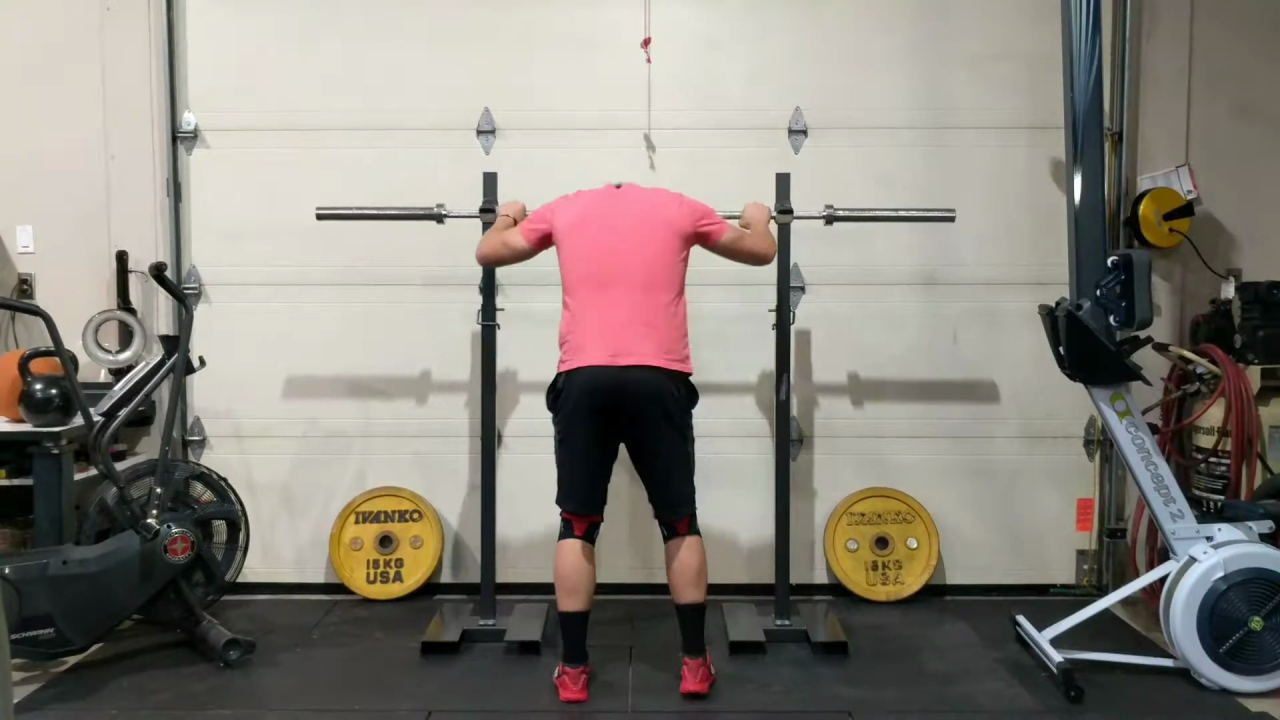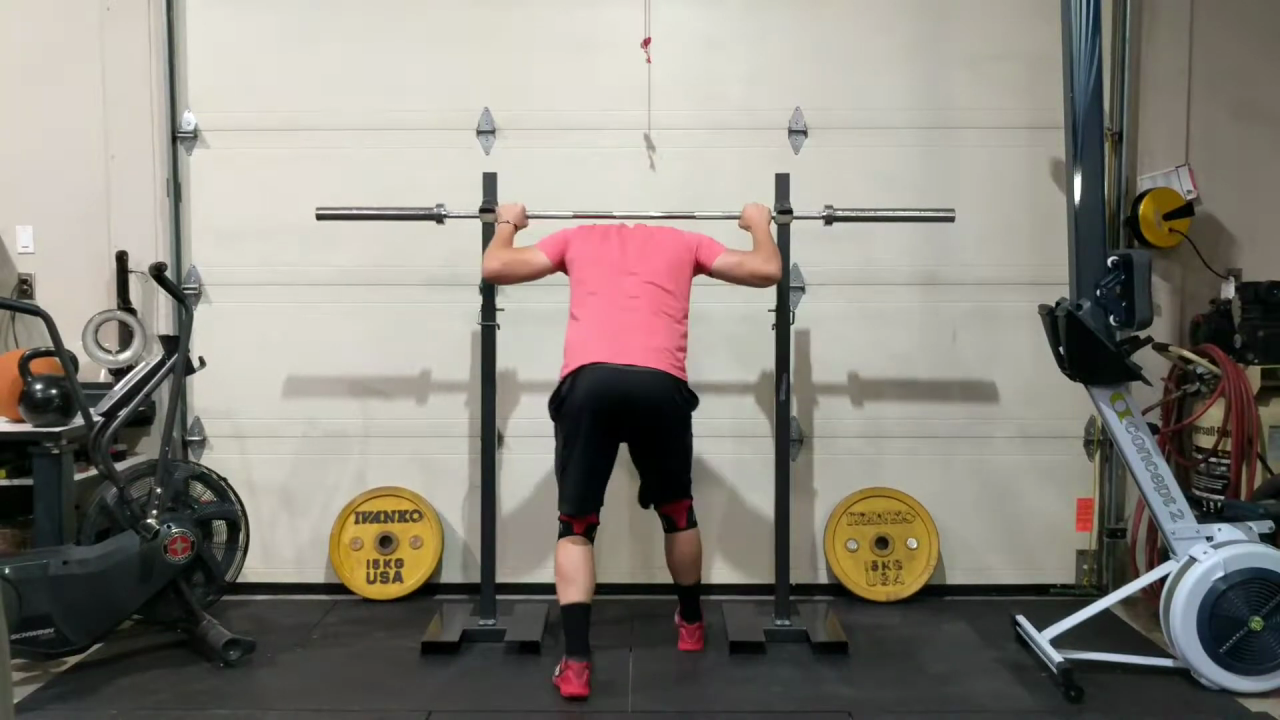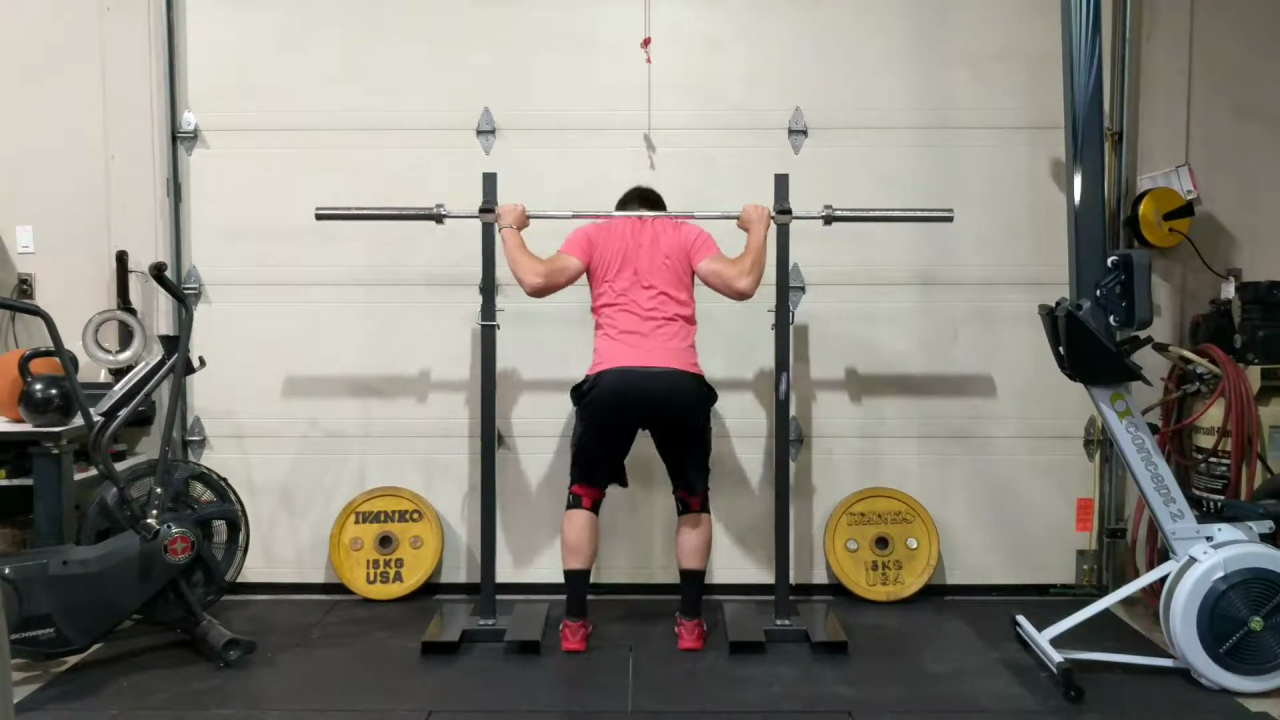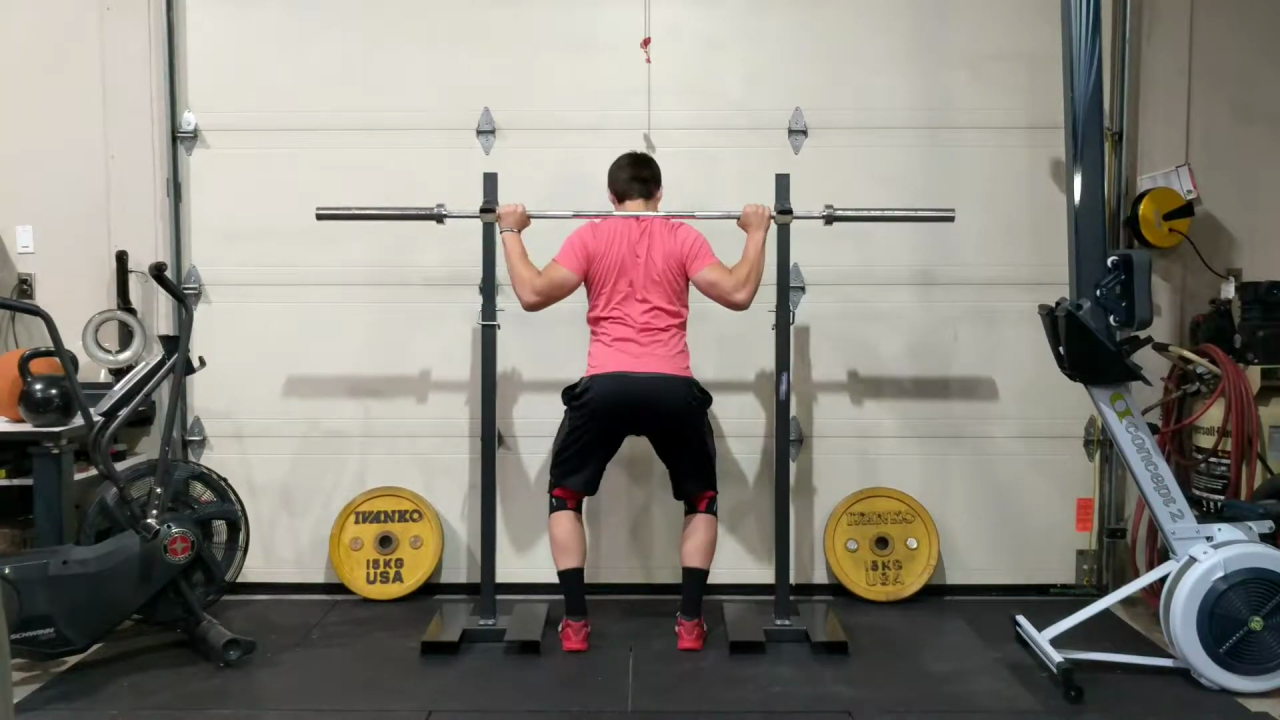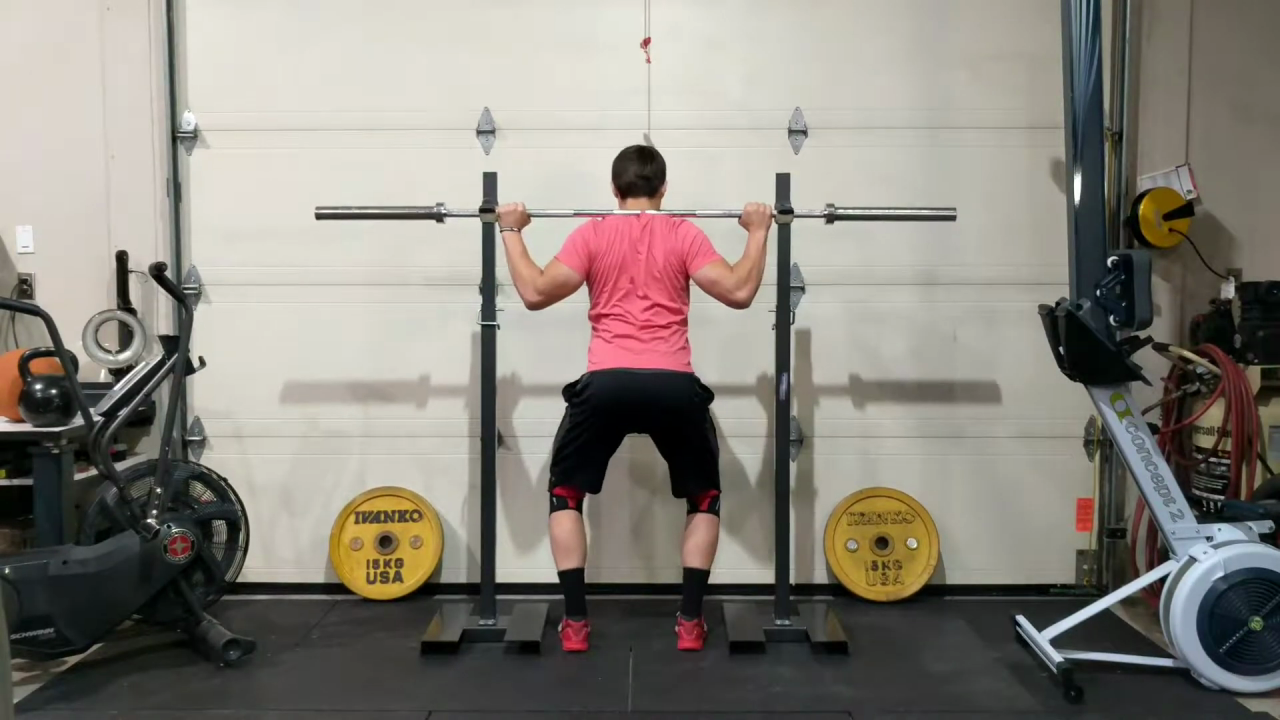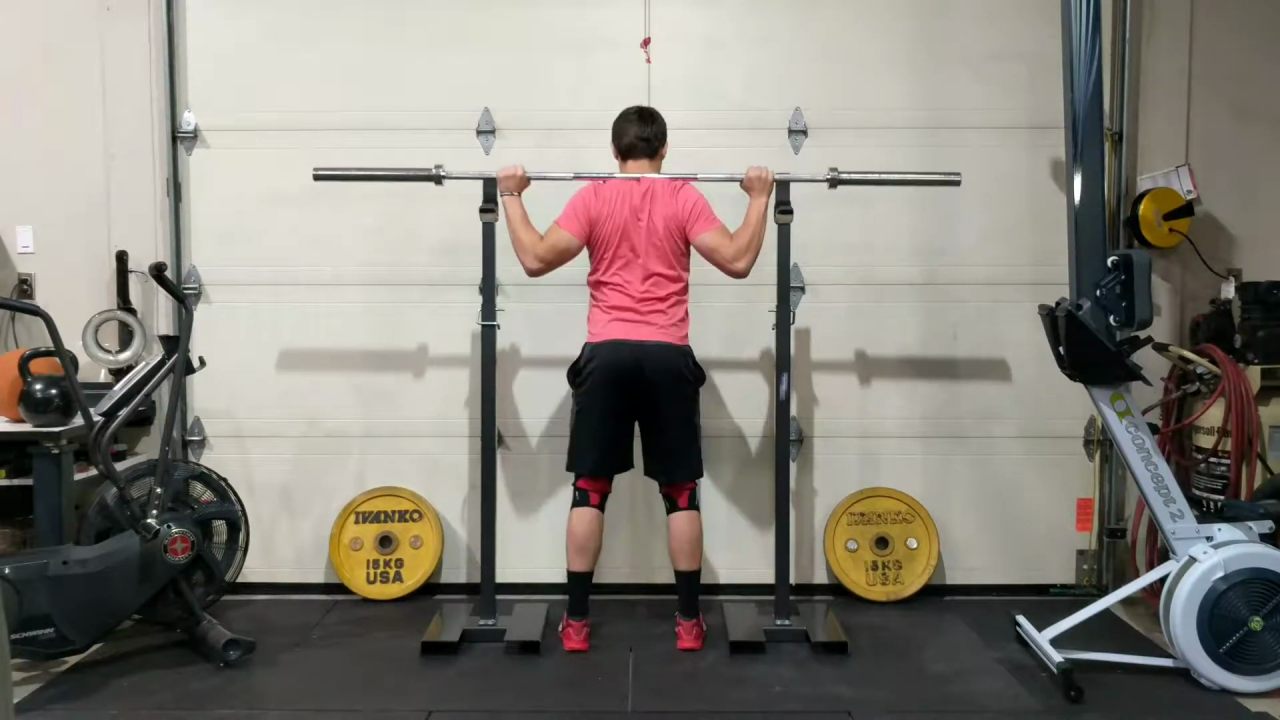
dt=0.4s
person 1, frame 1
left shoulder: (566, 208)
right shoulder: (678, 207)
left elbow: (488, 253)
right elbow: (761, 252)
left wrist: (507, 217)
right wrist: (757, 221)
left hip: (585, 377)
right hip: (660, 376)
left knee: (578, 525)
right knee: (679, 523)
left ankle: (573, 669)
right ankle: (694, 663)
person 1, frame 2
left shoulder: (578, 237)
right shoulder: (683, 240)
left elbow: (494, 269)
right elbow: (768, 271)
left wrist: (506, 226)
right wrist: (759, 227)
left hip: (589, 383)
right hip: (662, 385)
left knee: (576, 524)
right knee: (676, 512)
left ankle: (575, 663)
right ankle: (690, 623)
person 1, frame 3
left shoulder: (594, 232)
right shoulder: (688, 233)
left elbow: (537, 282)
right elbow: (742, 284)
left wrist: (509, 229)
right wrist: (757, 232)
left hip: (612, 382)
right hip: (679, 383)
left knee: (583, 495)
right knee: (692, 499)
left ankle: (575, 622)
right ankle: (690, 622)
person 1, frame 4
left shoulder: (589, 237)
right shoulder: (683, 238)
left elbow: (532, 295)
right elbow: (738, 294)
left wrist: (511, 232)
right wrist: (756, 233)
left hip: (605, 387)
right hip: (672, 389)
left knee: (565, 496)
right knee: (701, 499)
left ankle: (575, 622)
right ankle: (690, 621)
person 1, frame 5
left shoulder: (591, 235)
right shoulder: (684, 234)
left elbow: (535, 293)
right elbow: (739, 292)
left wrist: (511, 232)
right wrist: (758, 232)
left hip: (606, 384)
right hip: (673, 385)
left knee: (565, 494)
right knee: (703, 498)
left ankle: (575, 622)
right ankle: (690, 620)
person 1, frame 6
left shoulder: (592, 198)
right shoulder: (685, 198)
left elbow: (535, 259)
right elbow: (738, 261)
left wrist: (511, 196)
right wrist: (759, 198)
left hip: (607, 356)
right hip: (668, 358)
left knee: (590, 489)
right knee: (680, 492)
left ankle: (577, 621)
right ankle: (689, 621)
